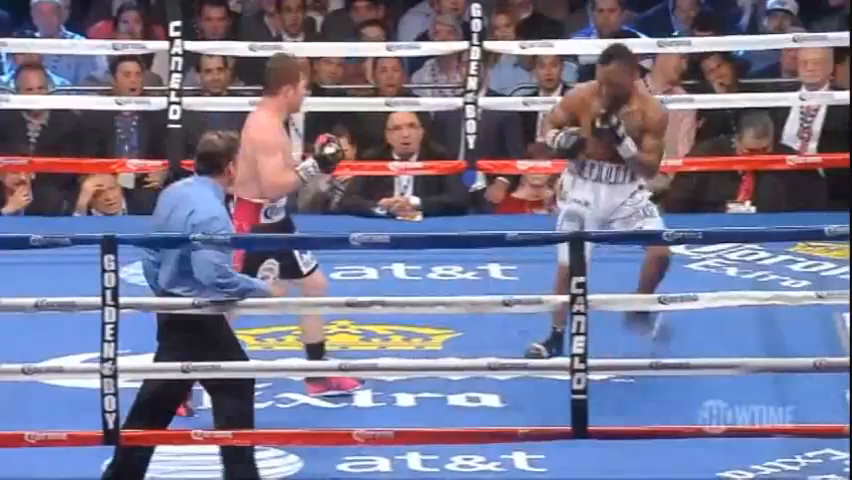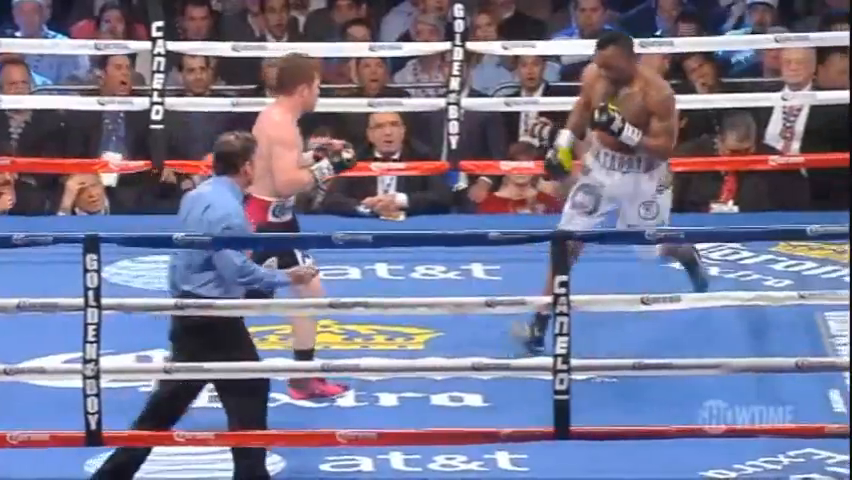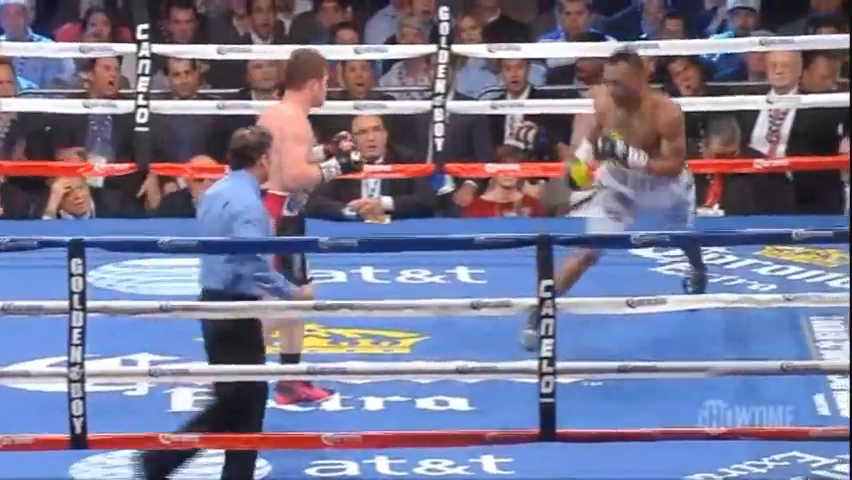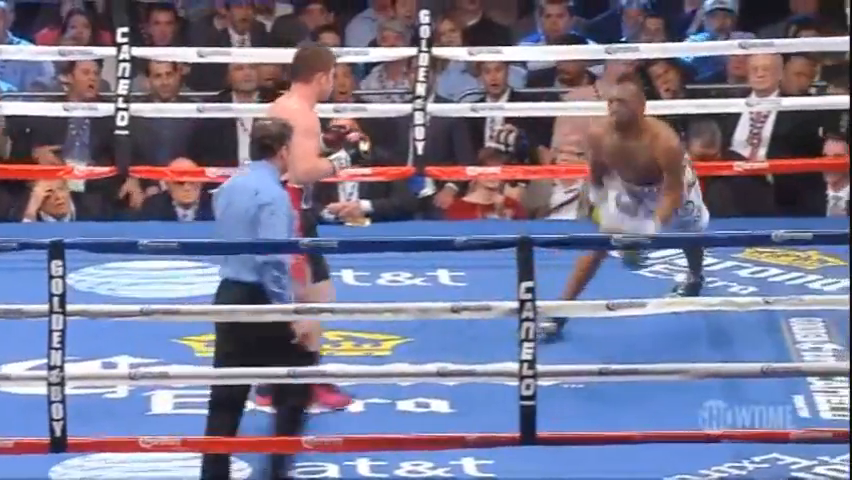
dt=0.3s
person 1, frame 1
left shoulder: (173, 193)
right shoulder: (210, 212)
left elbow: (152, 256)
right elbow: (216, 276)
left wrist: (162, 293)
right wrist: (261, 289)
left hip: (173, 309)
right hip: (197, 314)
left knee: (158, 396)
right knee: (235, 389)
person 1, frame 2
left shoulder: (196, 196)
right shoulder: (227, 209)
right elbow: (239, 270)
right wrist: (287, 277)
right hip: (213, 314)
left knee: (170, 397)
right knee: (249, 391)
person 1, frame 3
left shoulder: (215, 193)
right shoulder: (246, 203)
right elbow: (252, 264)
right wrist: (292, 294)
left hip: (213, 302)
left knee: (234, 399)
right knee: (239, 400)
person 1, frame 4
left shoulder: (229, 186)
right shoulder: (272, 193)
right elbow: (272, 260)
left wrist: (289, 289)
left hip: (229, 295)
right hip: (259, 301)
left knee: (227, 393)
right knee: (296, 384)
person 2, frame 1
left shoulder: (268, 120)
right shoulder: (266, 129)
right elbow: (271, 186)
left wrist: (311, 158)
right wrist: (312, 166)
left hip: (276, 220)
right hip: (253, 224)
left knee: (314, 286)
left ankle: (319, 374)
person 2, frame 2
left shoulder: (276, 118)
right shoulder: (281, 125)
right elbow: (285, 183)
left wrist: (314, 157)
right wrist: (328, 167)
left hip: (281, 219)
right hip: (261, 222)
left knee: (311, 291)
left ankle: (305, 378)
person 2, frame 3
left shoulder: (278, 112)
right shoulder: (294, 119)
right elbow: (294, 176)
left wrist: (324, 150)
right wrist: (337, 165)
left hip: (279, 212)
right hip: (276, 215)
left ankle: (289, 381)
person 2, frame 4
left shoulder: (282, 105)
right shoulder: (303, 114)
right elbow: (304, 170)
left wrist: (325, 142)
right wrist: (343, 156)
right hip: (291, 209)
right knee: (319, 297)
right ankle: (314, 384)
person 3, frame 1
left shoulder: (651, 111)
right shoulder: (580, 96)
left elbow: (651, 167)
right elbow: (548, 128)
left wrist: (623, 142)
right wrist: (561, 140)
left hip: (627, 189)
right hip: (582, 186)
left knee: (659, 253)
right knee: (569, 265)
left ankle: (639, 311)
right ankle: (556, 336)
person 3, frame 2
left shoulder: (657, 92)
right shoulder: (592, 76)
left elbow: (665, 149)
left wrist: (623, 129)
right wrist: (562, 145)
left hip: (645, 177)
right hip: (600, 168)
left knee: (664, 248)
right knee: (569, 243)
left ankle: (687, 254)
right ankle: (542, 318)
person 3, frame 3
left shoulder: (667, 114)
right shoulder: (604, 103)
left elbow: (675, 168)
left wrist: (628, 156)
right wrist: (582, 158)
left hip: (664, 181)
right hip: (619, 181)
left knee: (684, 233)
right knee: (591, 251)
left ankle: (699, 276)
right ankle: (542, 312)
person 3, frame 4
left shoulder: (665, 143)
right shoulder: (599, 134)
left elbow: (673, 194)
left wrist: (649, 231)
right wrist: (598, 202)
left hip: (667, 190)
right hip: (626, 186)
left knee: (692, 235)
right knee: (599, 245)
left ankle: (695, 280)
